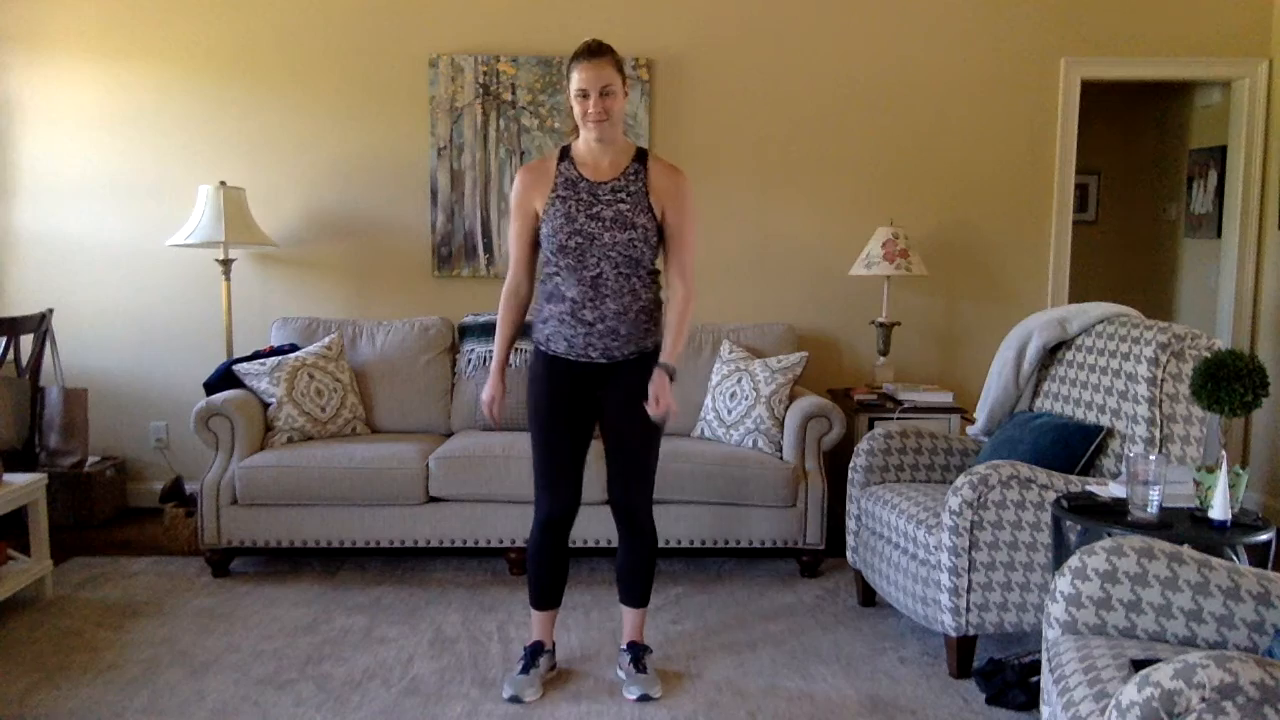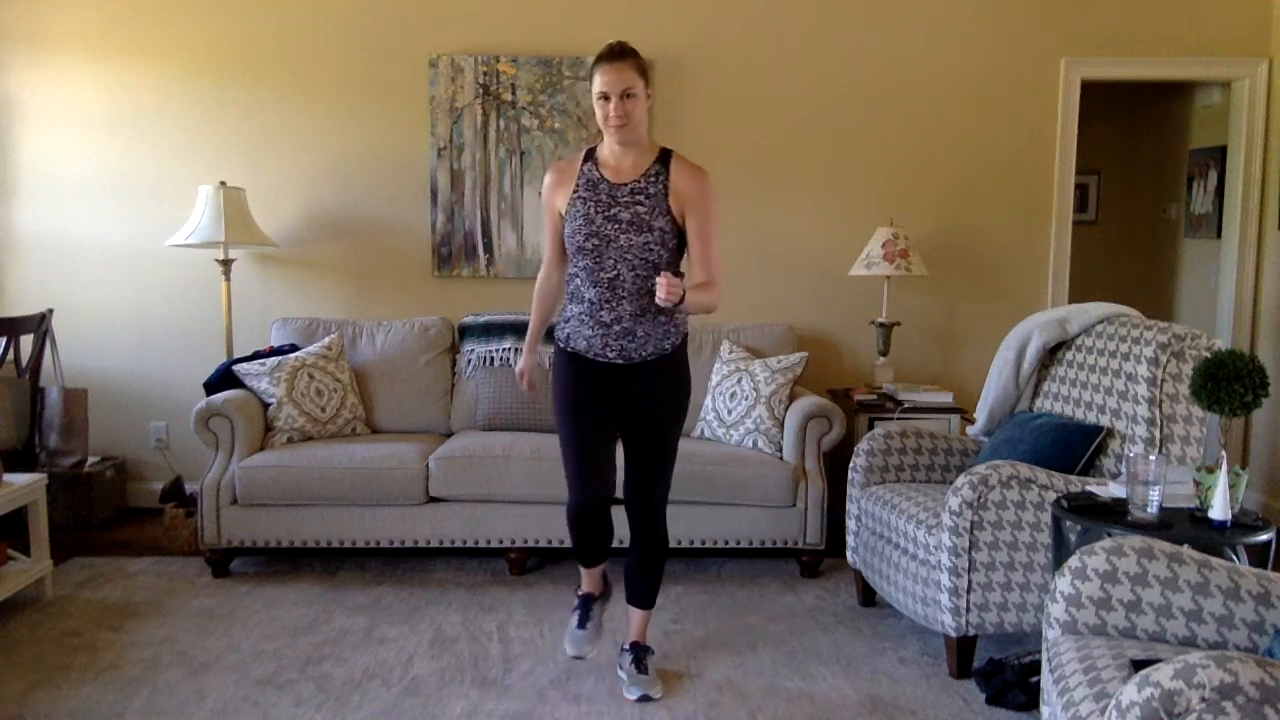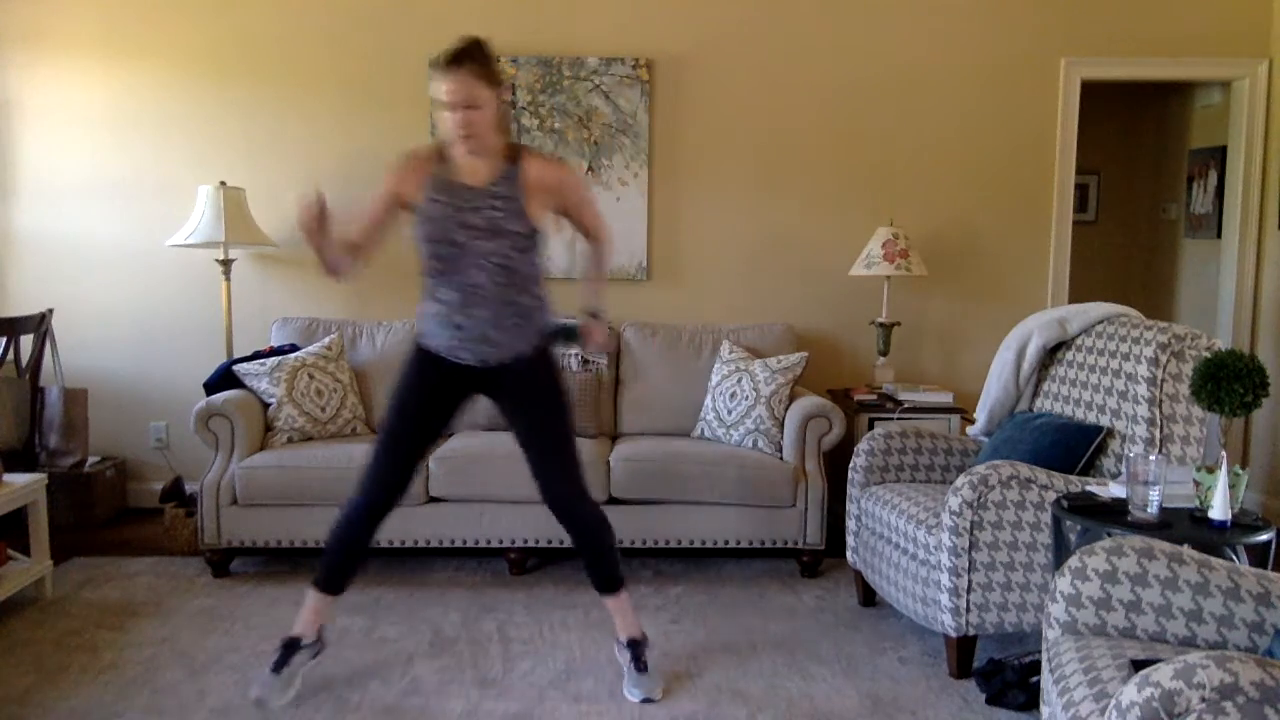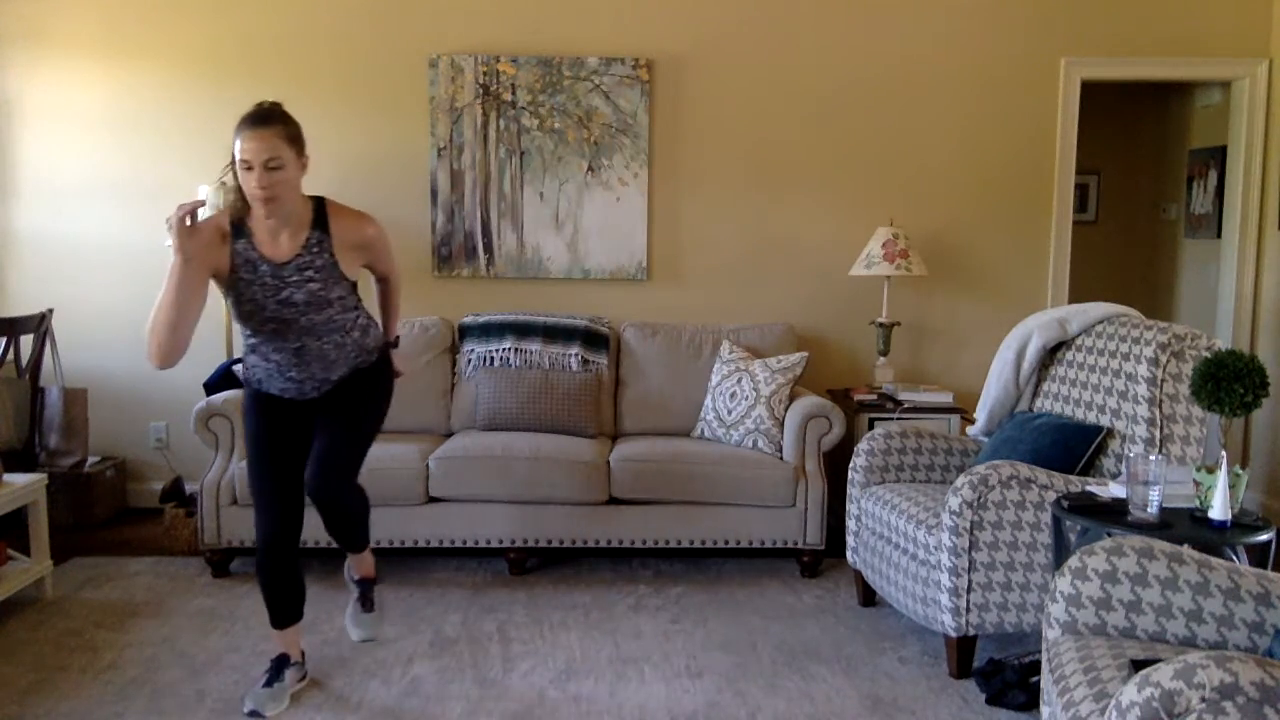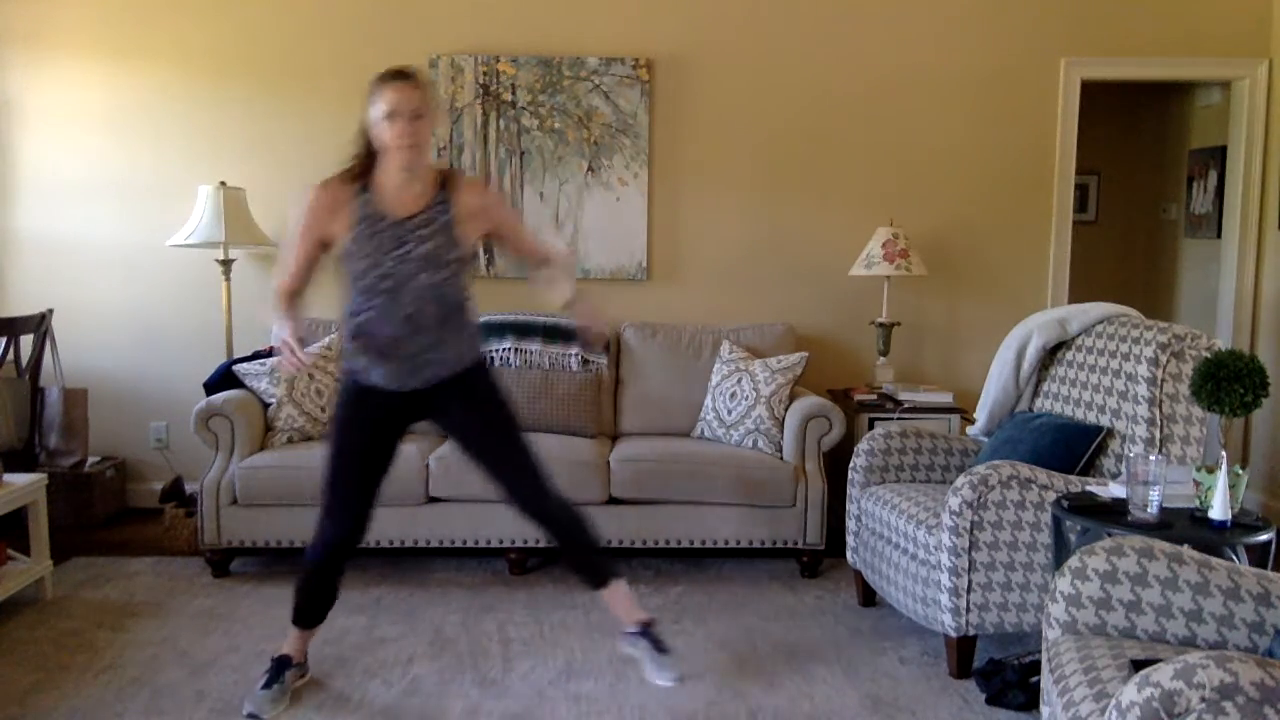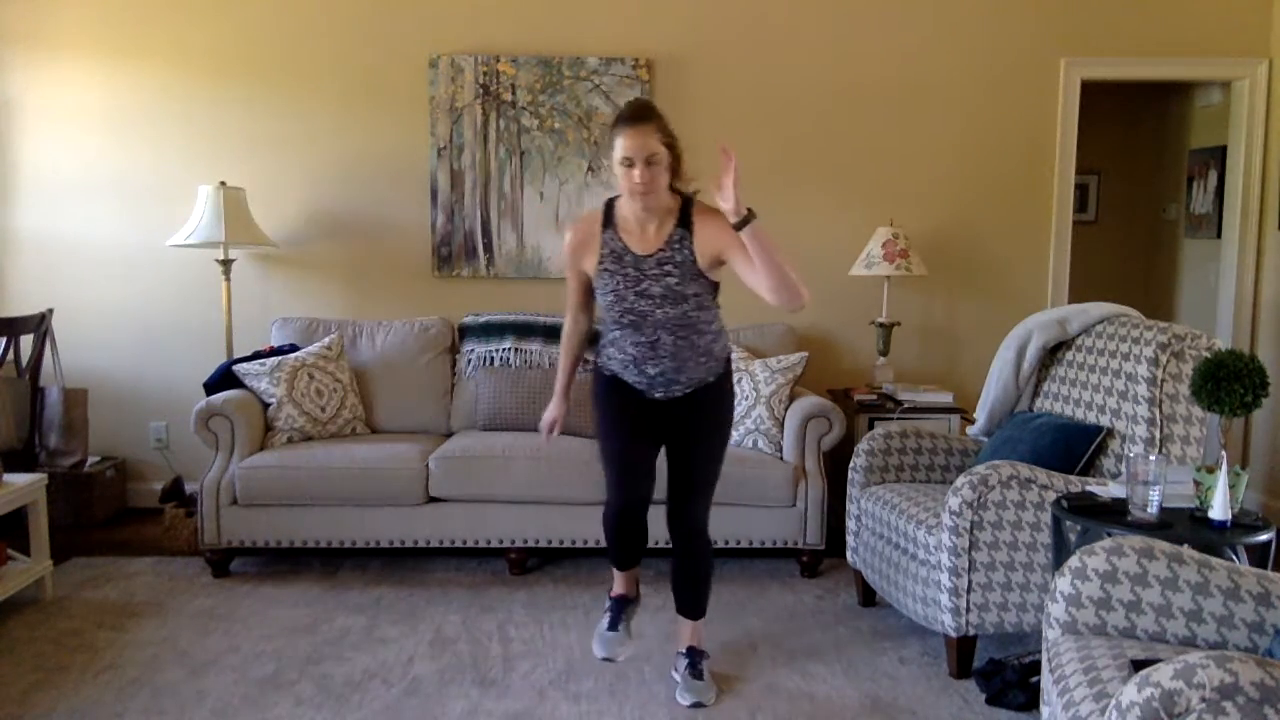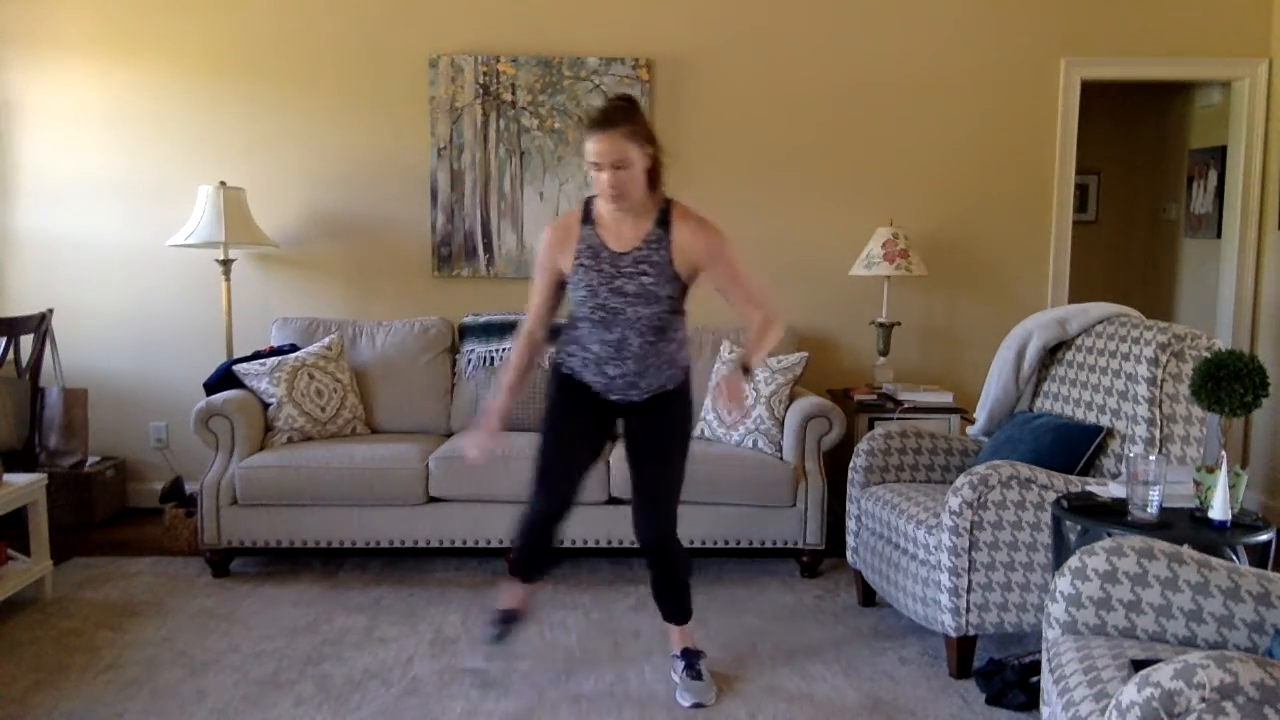
dt=0.7s
person 1, frame 1
left shoulder: (665, 180)
right shoulder: (535, 178)
left elbow: (680, 285)
right elbow: (518, 281)
left wrist: (666, 368)
right wrist: (497, 368)
left hip: (634, 368)
right hip: (558, 366)
left knee: (633, 507)
right knee: (553, 509)
left ankle: (633, 647)
right ankle: (540, 646)
person 1, frame 2
left shoulder: (687, 180)
right shoulder: (562, 178)
left elbow: (711, 295)
left wrist: (680, 294)
right wrist: (530, 344)
left hip: (657, 366)
right hip: (580, 360)
left knee: (646, 506)
right knee: (588, 493)
left ankle: (636, 646)
right ankle: (590, 588)
person 1, frame 3
left shoulder: (545, 174)
right shoulder: (414, 172)
left elbow: (599, 235)
right elbow: (346, 261)
left wrist: (593, 310)
right wrist: (320, 235)
left hip: (522, 358)
right hip: (439, 357)
left knee: (568, 496)
right knee: (375, 493)
left ankle: (629, 634)
right ankle: (306, 634)
person 1, frame 4
left shoulder: (353, 229)
right shoulder: (214, 239)
left elbow: (389, 276)
right elbow: (162, 356)
left wrist: (390, 341)
right wrist: (184, 260)
left hip: (357, 377)
right hip: (273, 391)
left knee: (326, 480)
right knee: (274, 531)
left ankle: (362, 568)
right ankle: (289, 658)
person 1, frame 5
left shoulder: (471, 200)
right shoulder: (333, 202)
left elbow: (541, 257)
right elbow: (285, 294)
left wrist: (567, 292)
right wrist: (288, 331)
left hip: (458, 378)
right hip: (371, 385)
left knee: (535, 495)
right knee: (337, 530)
left ankle: (632, 622)
right ankle: (292, 656)
person 1, frame 6
left shoulder: (710, 228)
right shoulder: (583, 236)
left elbow: (791, 300)
right elbow: (578, 314)
left wrist: (742, 218)
right wrist: (560, 391)
left hip: (701, 387)
right hip: (623, 382)
left knee: (688, 517)
right knee: (626, 497)
left ankle: (690, 649)
right ankle: (623, 591)
person 1, frame 7
left shoulder: (691, 233)
right shoulder: (563, 234)
left elbow: (765, 318)
right elbow: (534, 326)
left wrist: (742, 370)
right wrist: (494, 410)
left hip: (661, 393)
right hip: (581, 384)
left knee: (655, 526)
right knee: (548, 501)
left ankle: (684, 650)
right ankle: (513, 601)
